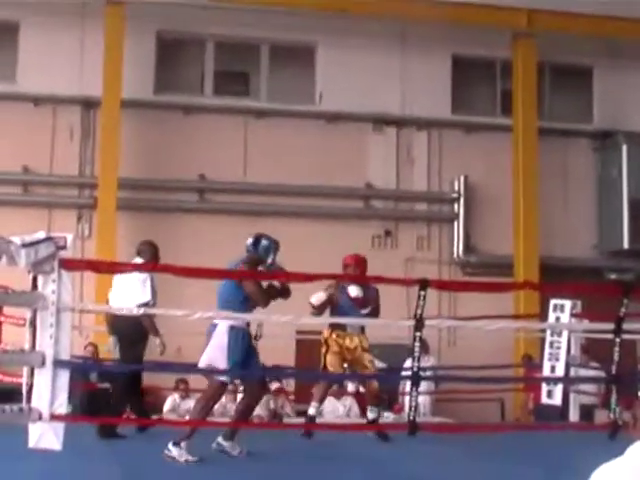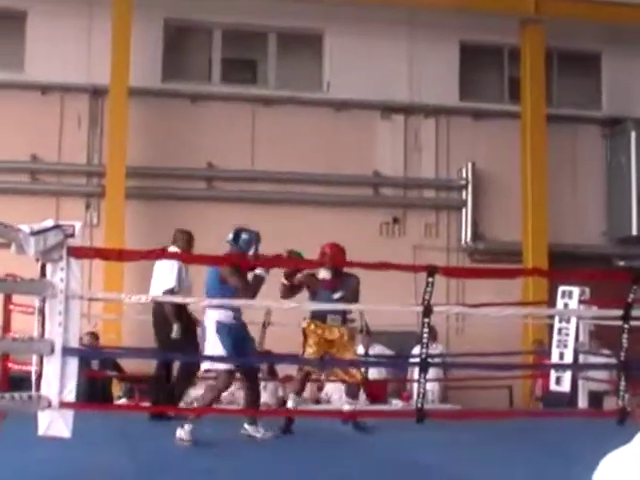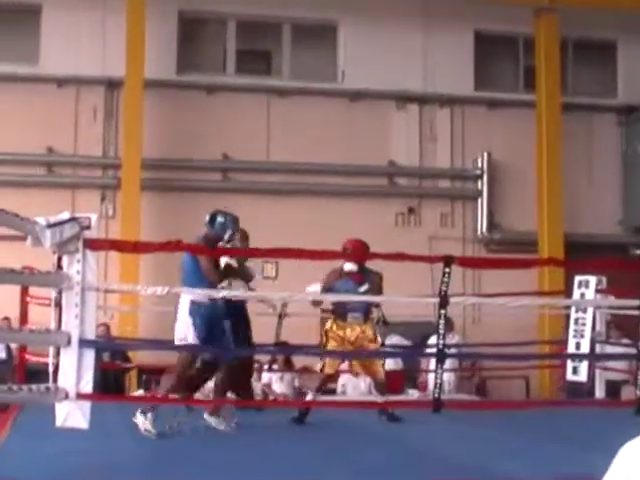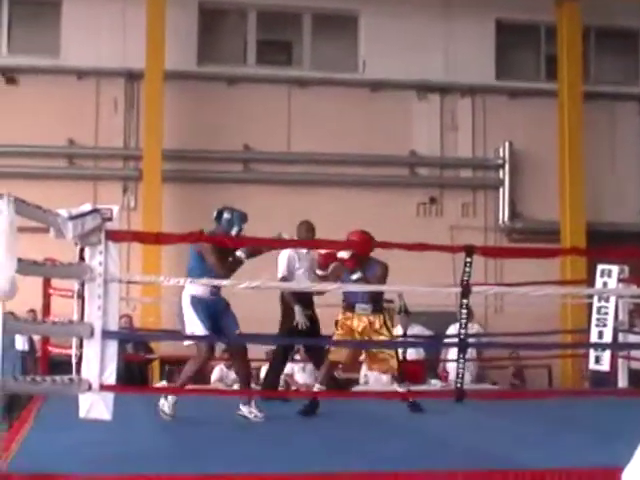
dt=0.4s
person 1, frame 1
left shoulder: (248, 270)
right shoulder: (244, 268)
right elbow: (263, 300)
left wrist: (277, 285)
right wrist: (275, 283)
left hip: (238, 332)
right hip: (227, 330)
left knee: (258, 386)
right knee: (215, 388)
left ankle: (228, 438)
right ankle: (177, 444)
person 1, frame 2
left shoulder: (235, 265)
right shoulder: (226, 264)
right elbow: (248, 293)
right wrist: (260, 273)
left hip: (235, 324)
right hip: (219, 324)
left knee: (252, 376)
right knee: (224, 380)
left ankle: (252, 424)
right ankle: (187, 426)
person 1, frame 3
left shoulder: (210, 248)
right shoulder: (202, 246)
right elbow: (215, 278)
right wrist: (230, 263)
left hip: (210, 307)
right hip: (194, 306)
left knee: (224, 363)
right knee: (186, 361)
left ankle: (213, 413)
right ankle: (146, 413)
person 1, frame 4
left shoulder: (228, 244)
right shoulder: (207, 243)
left elbow: (253, 249)
right elbow: (222, 272)
right wrist: (240, 254)
left hip: (215, 300)
right hip: (196, 299)
left knee: (239, 350)
right knee: (204, 353)
left ankle: (247, 404)
right ankle: (169, 398)
person 2, frame 1
left shoulder: (371, 291)
right shoulder: (334, 288)
left elbow: (374, 318)
right elbow: (316, 313)
left wrist: (363, 304)
right wrist: (315, 305)
left hip: (359, 341)
right hip: (336, 338)
left knee: (373, 382)
right knee: (330, 375)
left ankle: (374, 423)
right ankle: (310, 420)
person 2, frame 2
left shoulder: (352, 280)
right shoulder: (311, 278)
left elbow: (352, 306)
right elbow: (285, 294)
left wrist: (335, 288)
right wrist: (288, 276)
left hip: (341, 332)
right hip: (317, 329)
left knee: (355, 375)
right knee: (305, 370)
left ankle: (349, 415)
right ankle: (289, 416)
person 2, frame 3
left shoulder: (374, 277)
right shoulder: (335, 275)
left elbow: (377, 303)
right elbow: (318, 300)
left wrist: (361, 282)
left hip: (364, 329)
right hip: (338, 327)
left knee: (378, 372)
right knee: (328, 369)
left ankle: (384, 408)
right ankle: (304, 408)
person 2, frame 4
left shoulder: (379, 267)
right shoulder: (342, 264)
left elbow: (374, 293)
left wrist: (355, 271)
right wrist: (322, 264)
left hip: (374, 320)
right hip: (349, 319)
left knee: (391, 362)
right knee: (334, 357)
left ankle: (407, 397)
right ankle: (313, 400)
person 3, frame 1
left shoulder: (121, 272)
right shoulder: (144, 274)
left elbow: (110, 305)
right elbow: (143, 309)
left wrist: (112, 334)
right wrist: (157, 336)
left hip: (120, 324)
right hip: (134, 326)
left knee: (132, 373)
right knee: (126, 376)
left ankle: (143, 418)
person 3, frame 2
left shoulder: (165, 260)
right shoulder: (175, 261)
right elbow: (168, 293)
left wrist: (189, 317)
right wrist: (177, 323)
left hip: (161, 310)
right hip: (171, 311)
left knee: (165, 359)
right knee: (190, 357)
left ankle: (158, 407)
right ankle: (171, 401)
person 3, frame 3
left shoulder: (238, 260)
left elbow: (242, 287)
left hip: (236, 308)
right hip: (231, 308)
right knee: (243, 352)
right ankle: (244, 397)
person 3, frame 4
left shoulder: (308, 255)
right shoulder: (289, 252)
right elbow: (284, 282)
right wrist: (297, 307)
left hip: (305, 300)
right hip: (292, 301)
left knee: (316, 347)
right knee: (285, 346)
right ankle: (269, 388)
